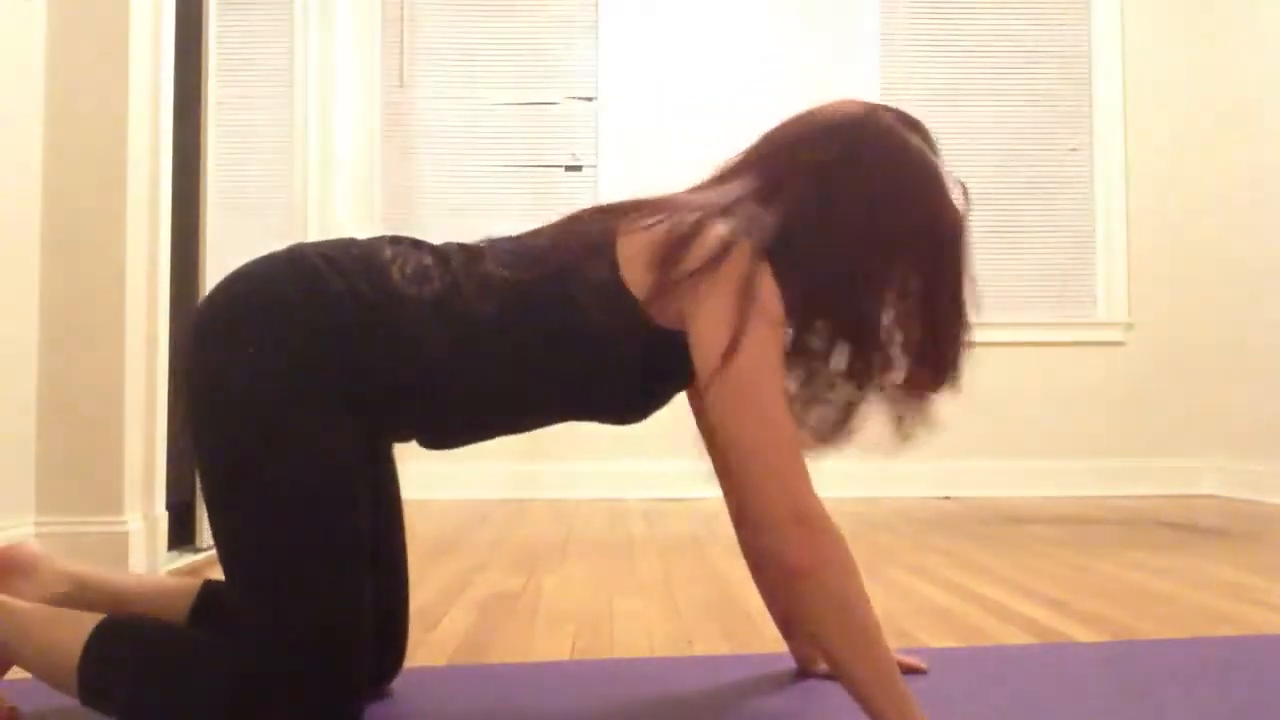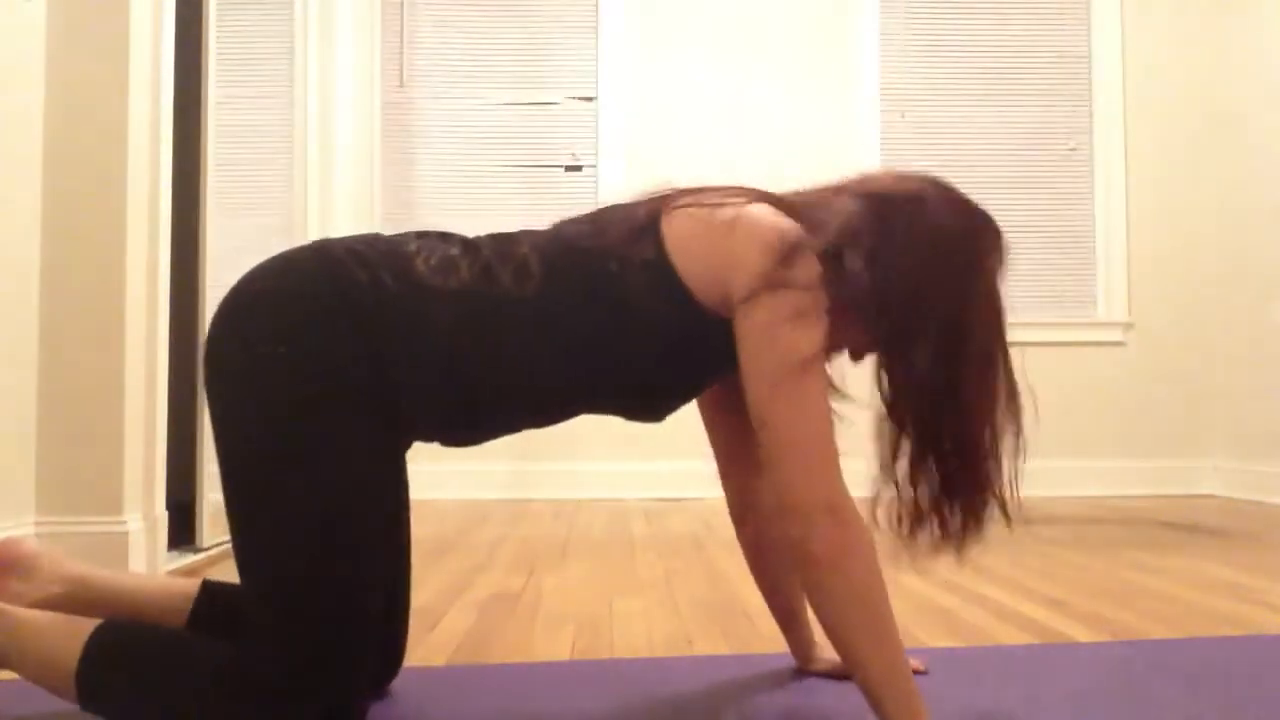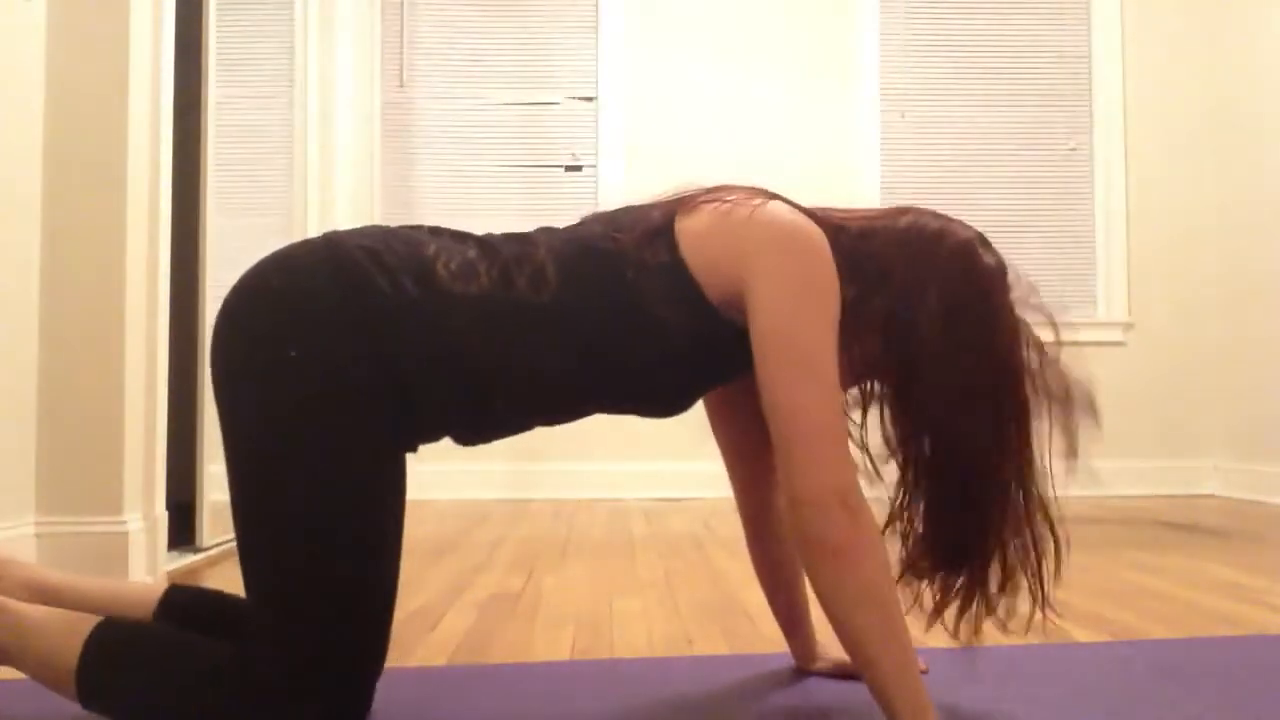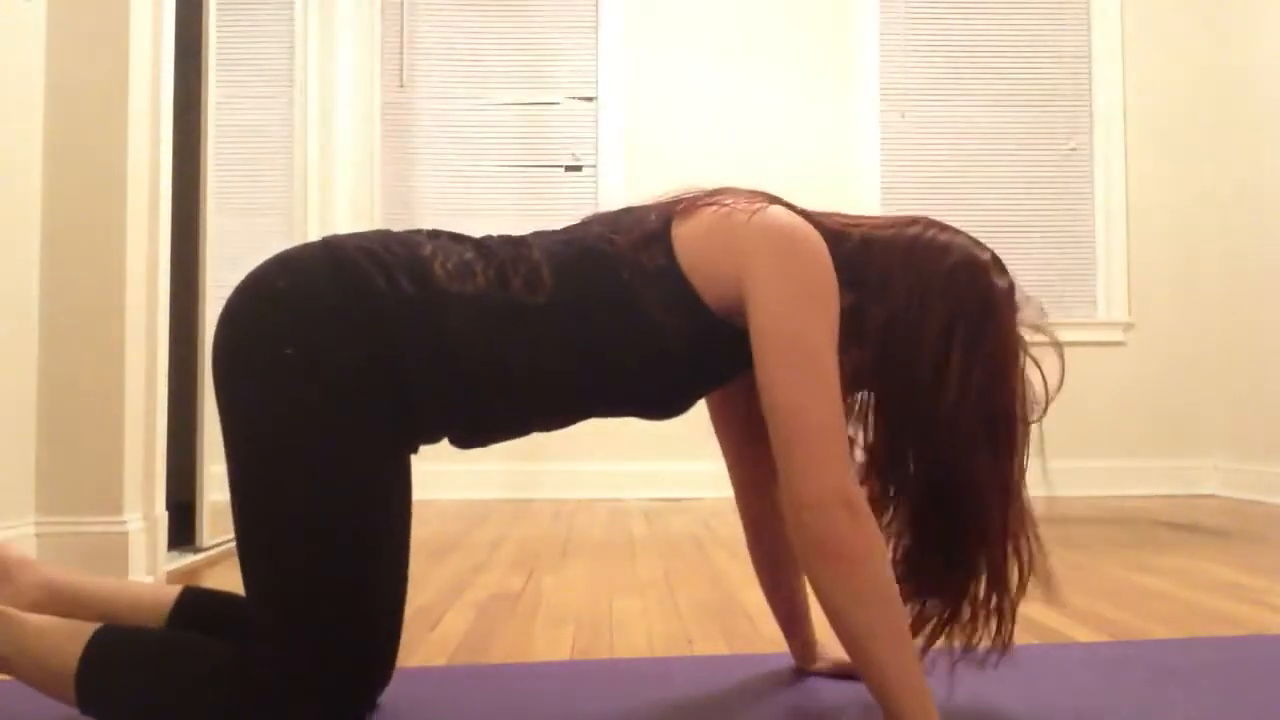
dt=0.3s
person 1, frame 1
left shoulder: (711, 259)
right shoulder: (727, 265)
left elbow: (753, 498)
right elbow: (790, 526)
left hip: (316, 354)
right hip: (275, 350)
person 1, frame 2
left shoulder: (744, 272)
right shoulder: (778, 258)
left elbow: (754, 489)
right elbow: (817, 517)
left hip: (340, 352)
right hip: (301, 346)
person 1, frame 3
left shoulder: (748, 297)
right shoulder: (789, 251)
left elbow: (764, 485)
right elbow: (824, 508)
left hip: (348, 345)
right hip: (310, 337)
person 1, frame 4
left shoulder: (745, 301)
right shoulder: (787, 256)
left elbow: (765, 490)
right elbow: (824, 514)
left hip: (351, 351)
right hip: (314, 339)
